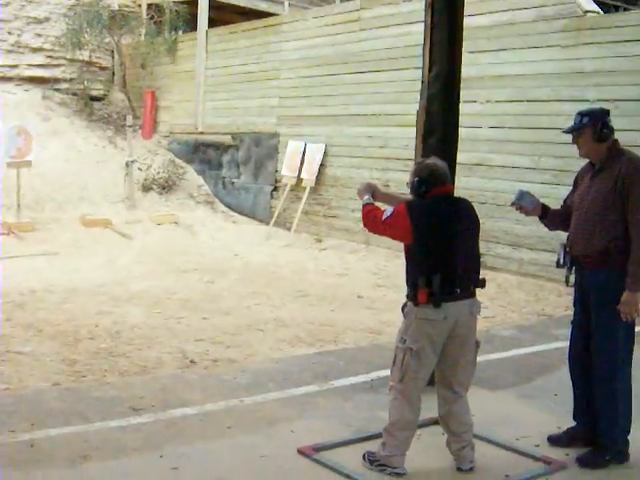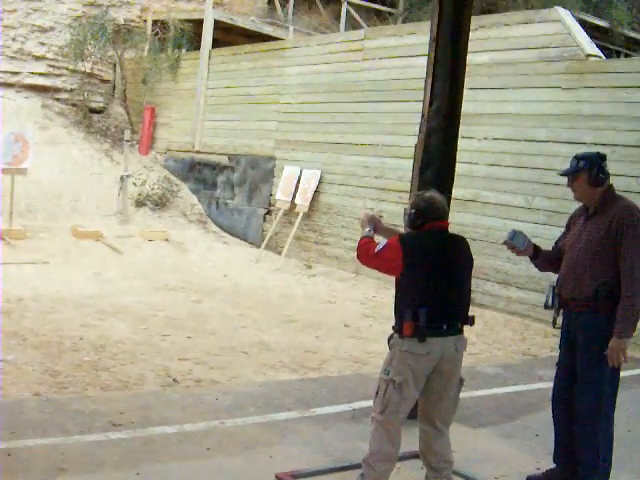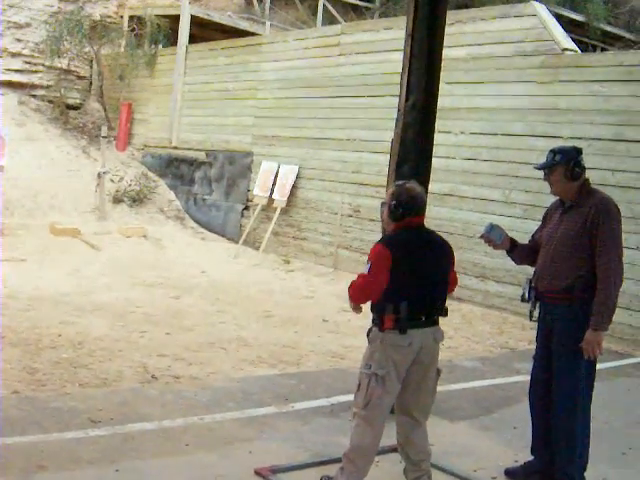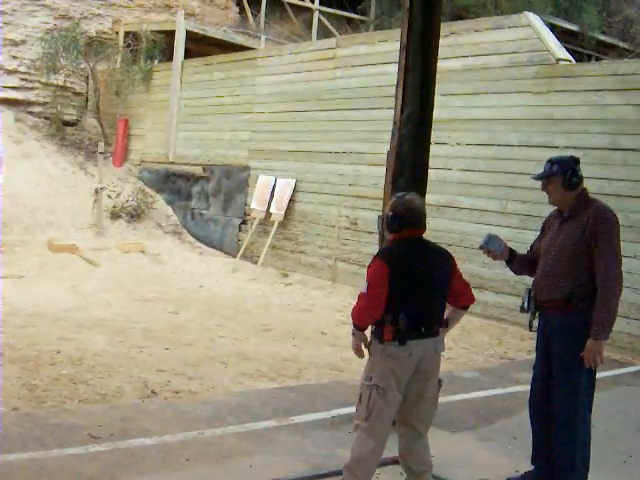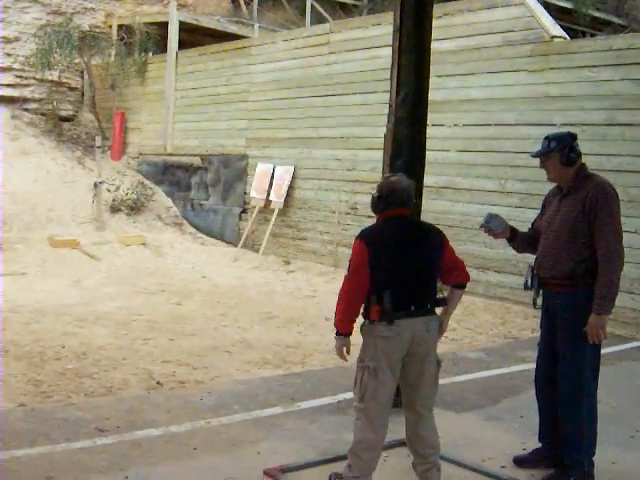
dt=0.5s
person 1, frame 1
right shoulder: (586, 173)
right elbow: (568, 219)
right wrist: (541, 212)
right hip: (584, 274)
left knee: (610, 361)
right knee: (580, 355)
right ankle: (587, 426)
person 1, frame 2
right shoulder: (579, 215)
right elbow: (559, 261)
right wrist: (533, 252)
left hip: (601, 320)
right hip: (572, 317)
left knee: (593, 405)
right knee: (563, 398)
person 1, frame 3
left shoulder: (601, 208)
right shoulder: (555, 209)
left elbow: (609, 272)
right elbow: (535, 254)
left wrist: (598, 326)
right wrist: (509, 246)
left hip: (577, 313)
right hip: (548, 309)
left knee: (570, 397)
right knee: (540, 391)
person 1, frame 4
left shoulder: (599, 217)
right shoulder: (554, 219)
left elbow: (609, 281)
right elbow: (535, 264)
left wrist: (598, 335)
right wrist: (508, 256)
left hip: (577, 322)
right hip: (548, 320)
left knee: (570, 406)
right knee: (541, 401)
person 1, frame 5
left shoulder: (598, 192)
right shoulder: (554, 195)
left elbow: (610, 256)
right elbow: (536, 241)
left wrist: (601, 310)
right wrist: (510, 234)
left hip: (580, 298)
right hip: (552, 297)
left knee: (576, 383)
right knee: (547, 378)
right ankle: (552, 448)
person 2, frame 1
left shoulder: (415, 214)
right shoulder: (465, 210)
left elbow: (374, 221)
left wrist: (367, 199)
right wrist: (383, 195)
left hip: (428, 310)
right hip: (465, 307)
left knee: (406, 387)
right knee: (455, 386)
left ankle: (391, 457)
right ankle: (464, 454)
person 2, frame 2
left shoulder: (405, 246)
right shoulder: (461, 247)
left elbow: (367, 253)
left wrist: (368, 230)
right wrist: (387, 231)
left hip: (415, 344)
right hip: (452, 343)
left knee: (388, 418)
right knee: (437, 420)
person 2, frame 3
left shoulder: (389, 245)
right shoulder: (441, 246)
left elbow: (364, 290)
right elbow: (449, 284)
left wrist: (354, 293)
left hip: (393, 337)
right hip: (429, 334)
left knee: (370, 412)
right knee: (415, 412)
person 2, frame 4
left shoulder: (387, 257)
right shoulder: (442, 257)
left elbow: (369, 305)
right elbow: (463, 299)
left wrist: (358, 332)
left hip: (393, 348)
right hip: (429, 347)
left knee: (372, 424)
right knee: (416, 423)
person 2, frame 5
left shoulder: (369, 238)
right shoulder: (433, 236)
left elbow: (353, 289)
right elbow: (459, 278)
left wrist: (342, 332)
right wrist: (445, 316)
left hip: (386, 329)
right hip: (425, 326)
left knee: (372, 407)
right knee: (421, 404)
